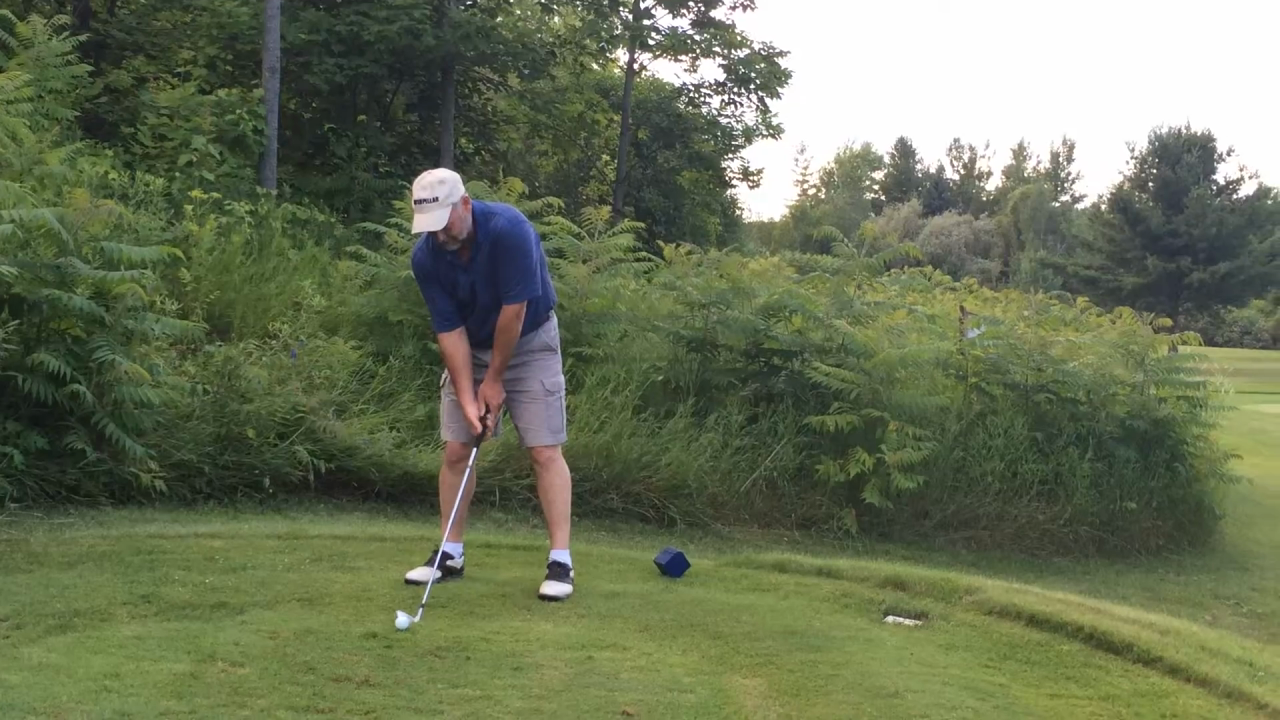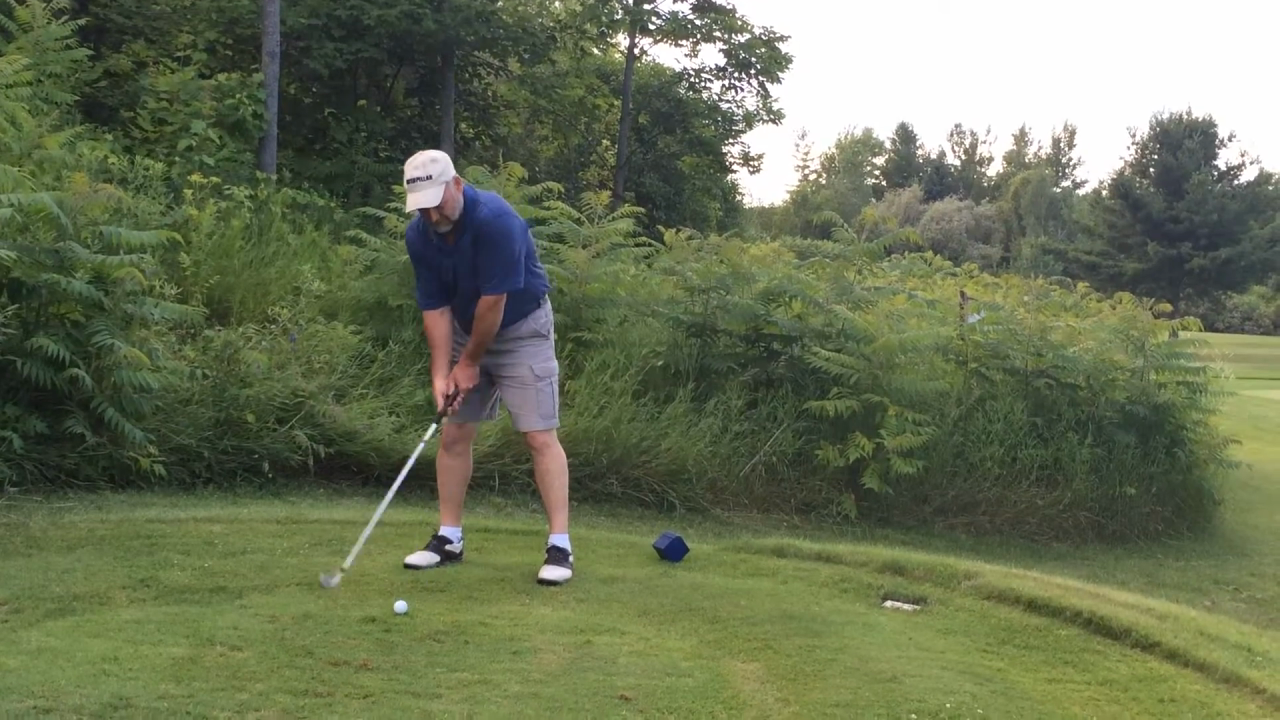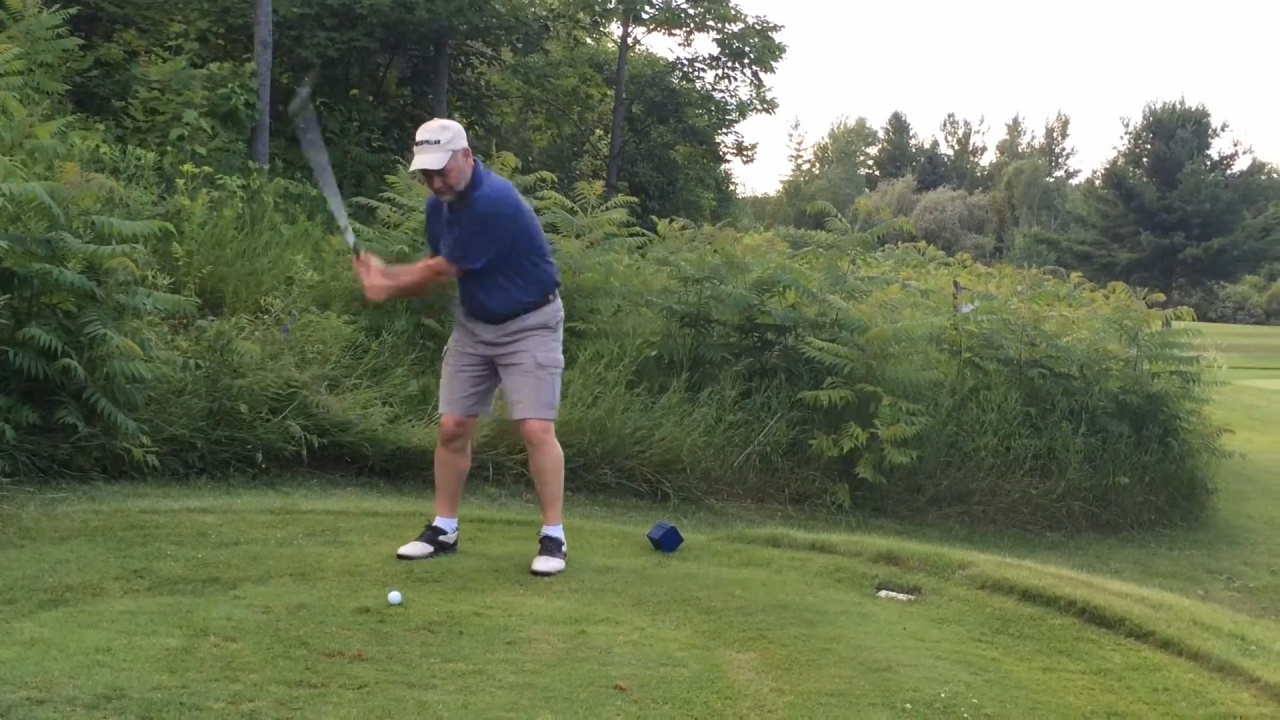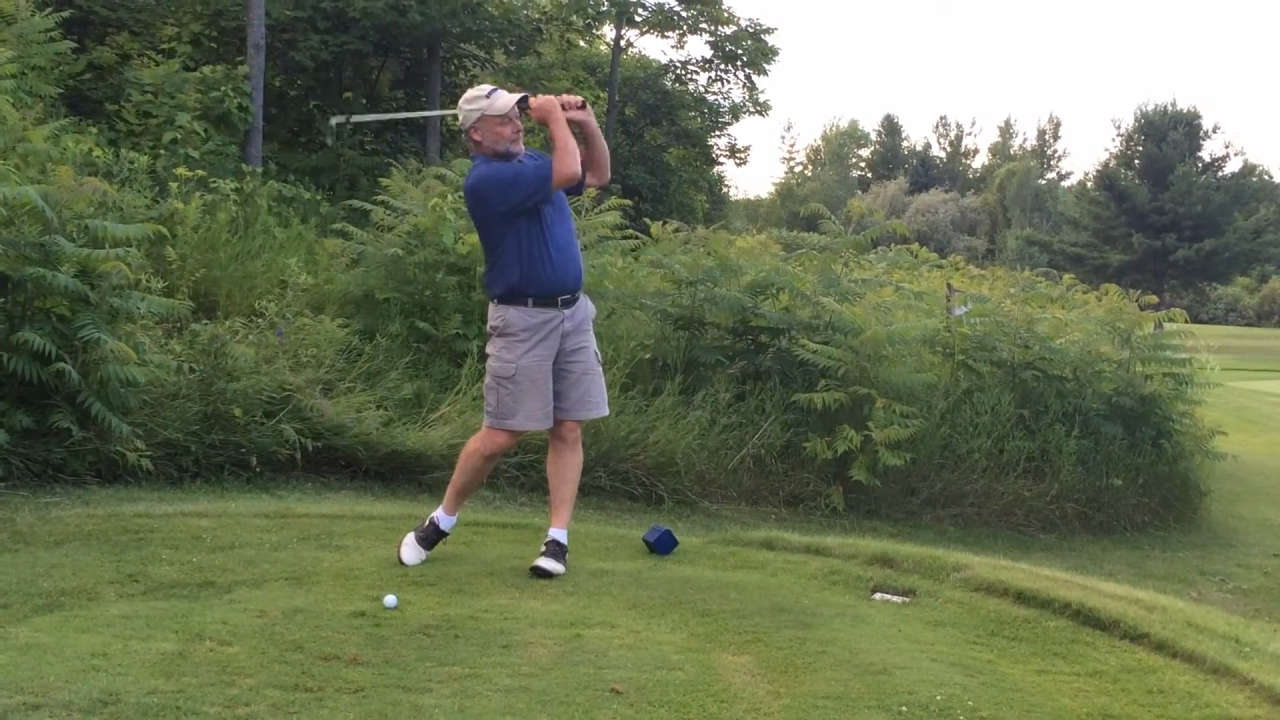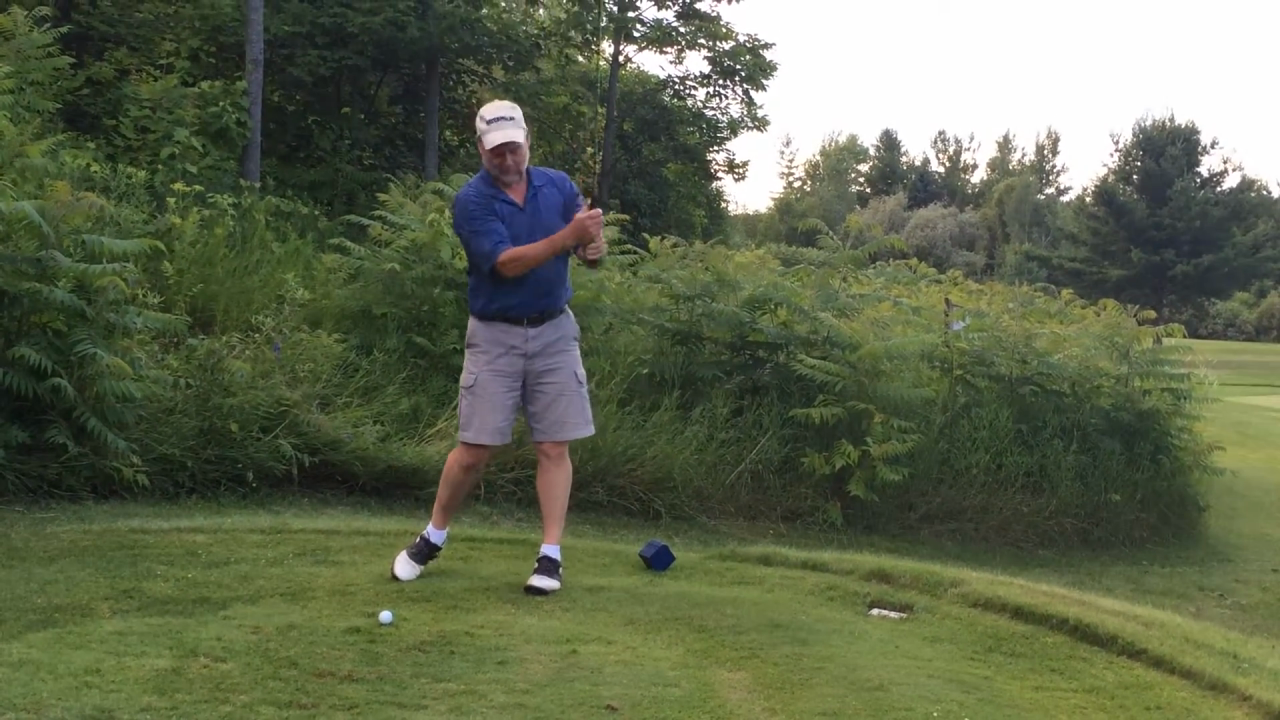
dt=1s
person 1, frame 1
left shoulder: (508, 228)
right shoulder: (425, 256)
left elbow: (514, 310)
right elbow: (449, 330)
left wrist: (495, 379)
right wrist: (467, 398)
left hip: (529, 343)
right hip: (469, 349)
left knee: (545, 451)
right knee: (456, 450)
left ankle: (560, 561)
right ankle: (450, 553)
person 1, frame 2
left shoulder: (494, 219)
right shoulder: (418, 235)
left elbow: (493, 301)
right elbow: (434, 307)
left wrist: (470, 363)
right wrist: (440, 372)
left hip: (522, 329)
right hip: (465, 332)
left knee: (540, 437)
right knee: (452, 434)
left ankle: (559, 545)
right ankle: (449, 537)
person 1, frame 3
left shoulder: (492, 201)
right shoulder: (439, 205)
left elbow: (442, 271)
right elbow: (438, 262)
left wrist: (389, 289)
right wrist: (389, 272)
left hip: (529, 324)
right hip: (475, 326)
left knee: (536, 430)
right knee: (452, 429)
left ankle: (553, 536)
right ankle: (444, 528)
person 1, frame 4
left shoulder: (527, 161)
right shoulder: (487, 180)
left elbow: (598, 172)
right elbow: (569, 170)
left wrist: (582, 117)
right wrist: (554, 117)
left hip: (573, 312)
right hip: (522, 319)
left knee: (568, 431)
right knee: (499, 436)
left ankle: (557, 539)
right ankle: (440, 521)
person 1, frame 5
left shoulder: (558, 184)
right shoulder: (470, 200)
left elbow: (584, 248)
right elbow: (507, 264)
left wrist: (594, 248)
right wrist: (569, 236)
left hip: (554, 331)
right hip: (495, 335)
left knee: (554, 447)
right knee: (474, 448)
left ankle: (550, 555)
right ankle: (432, 537)
